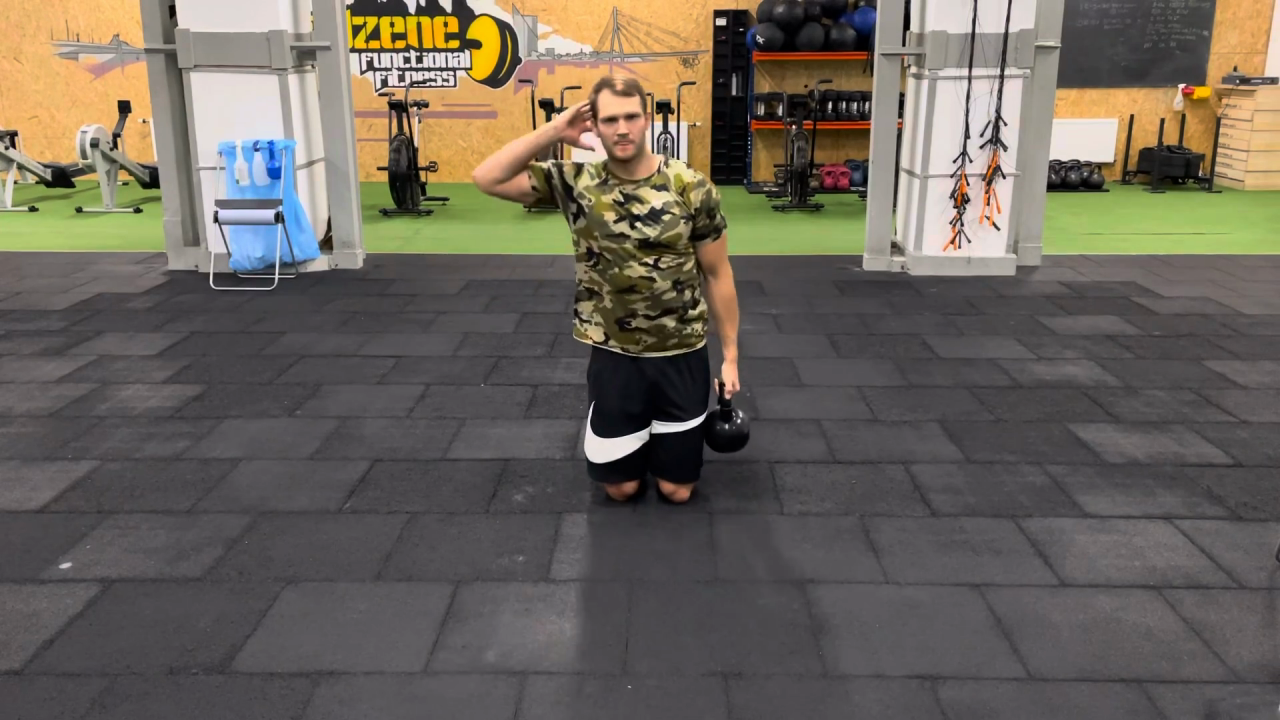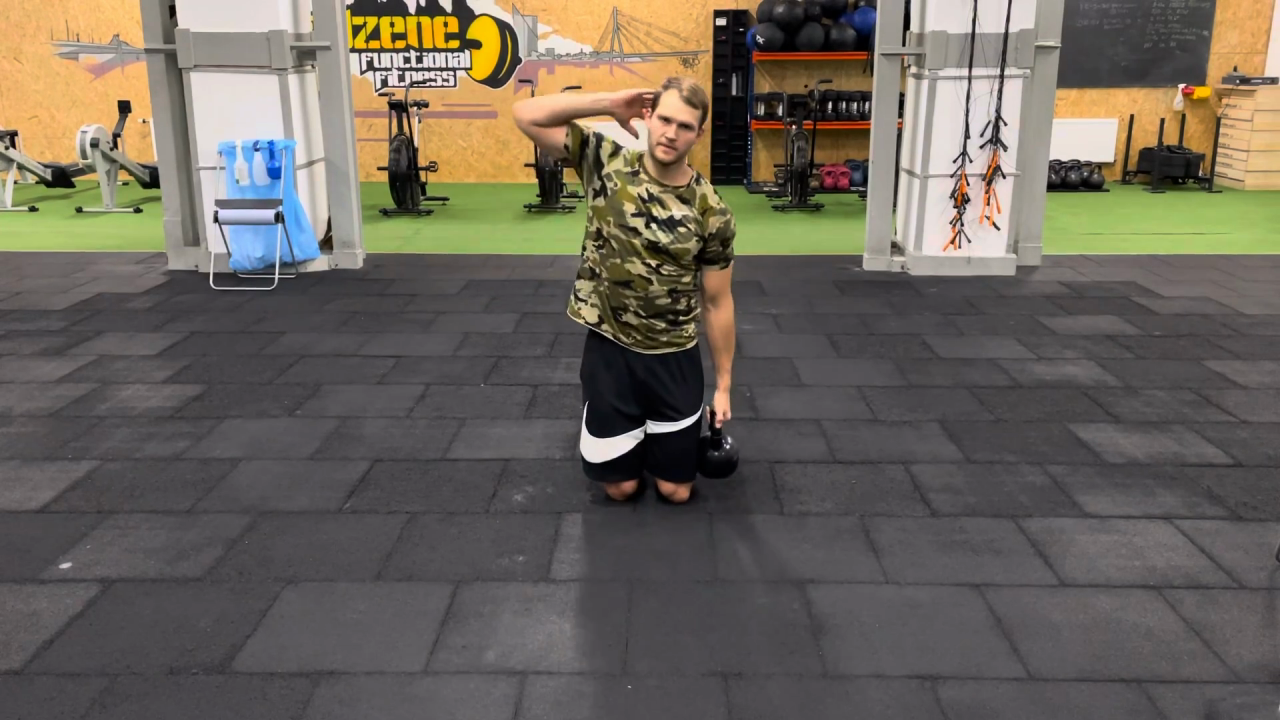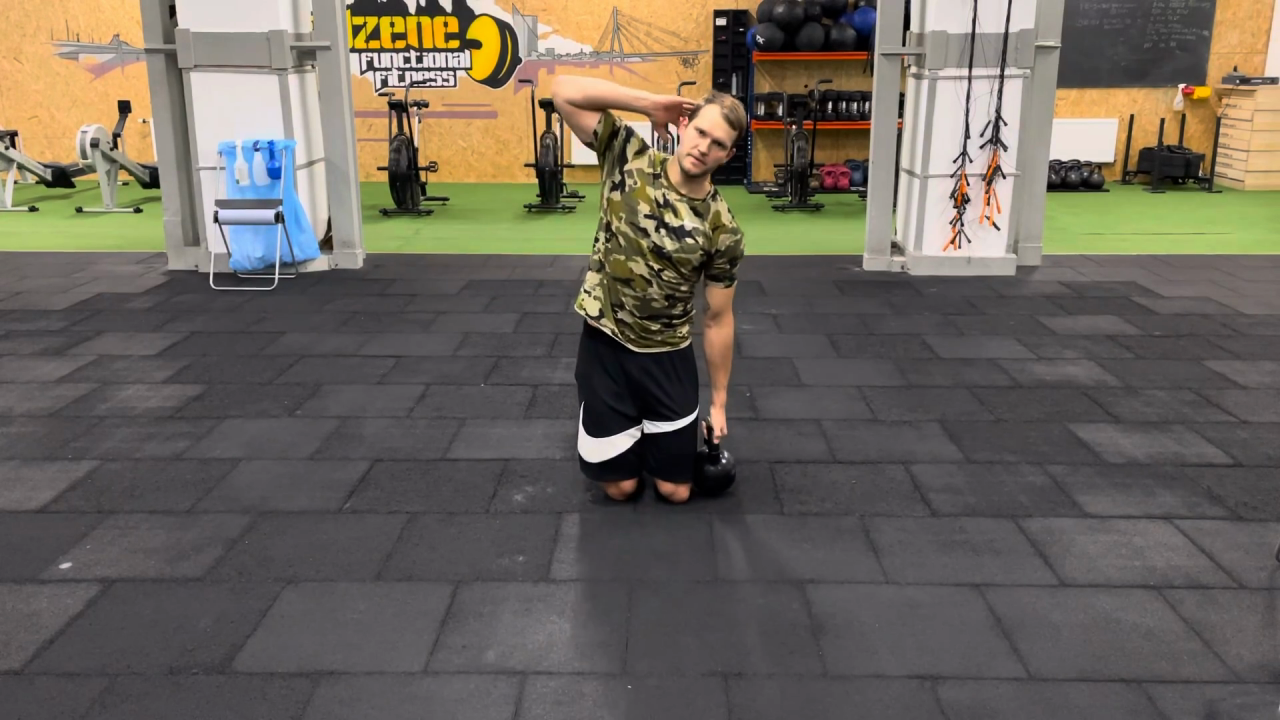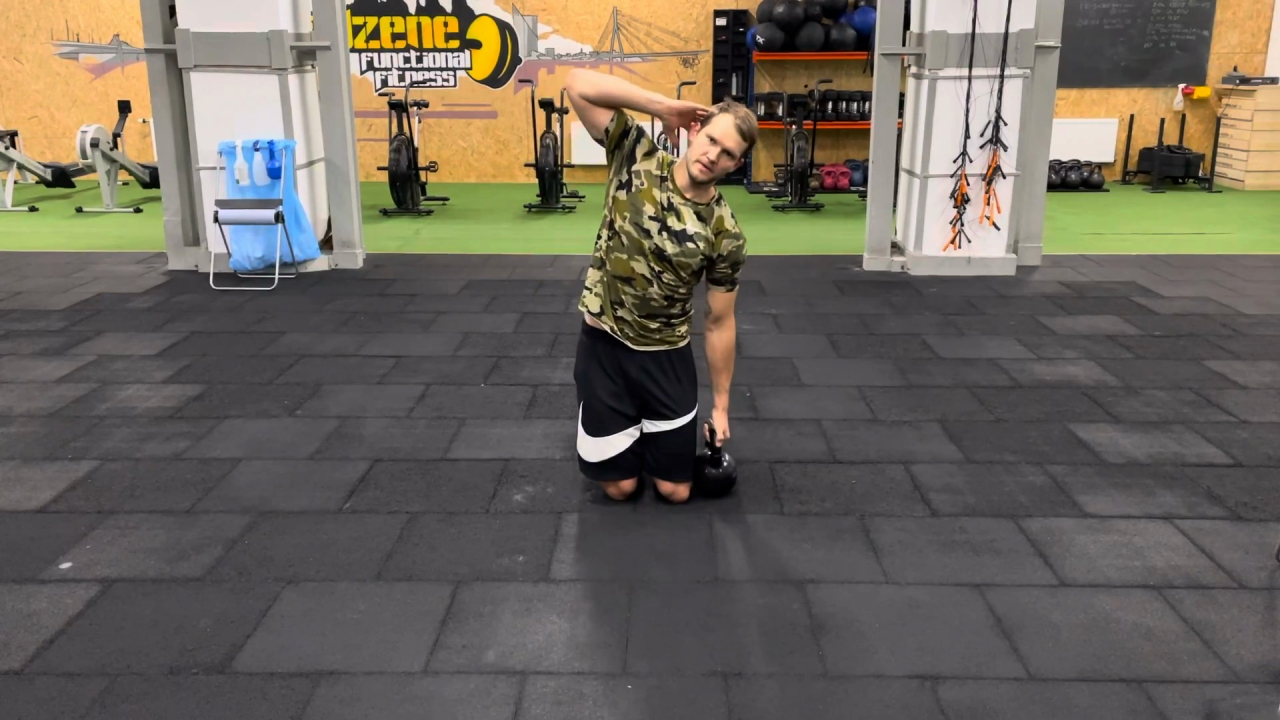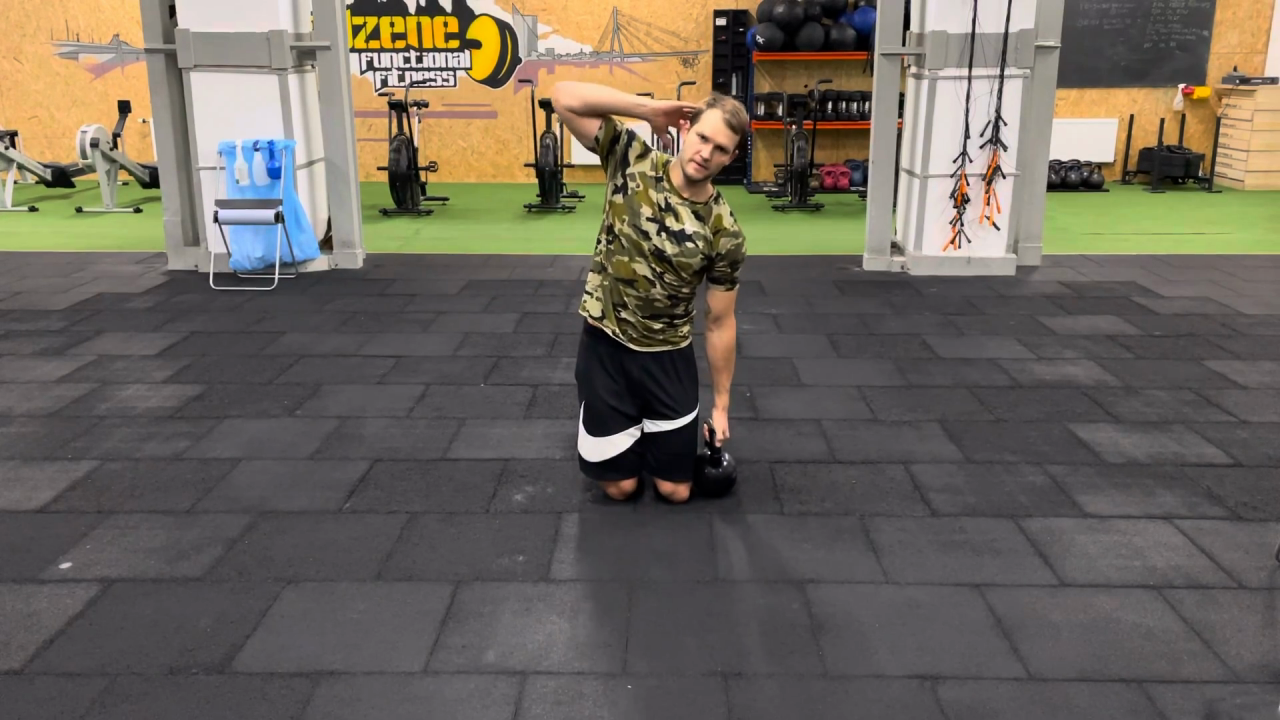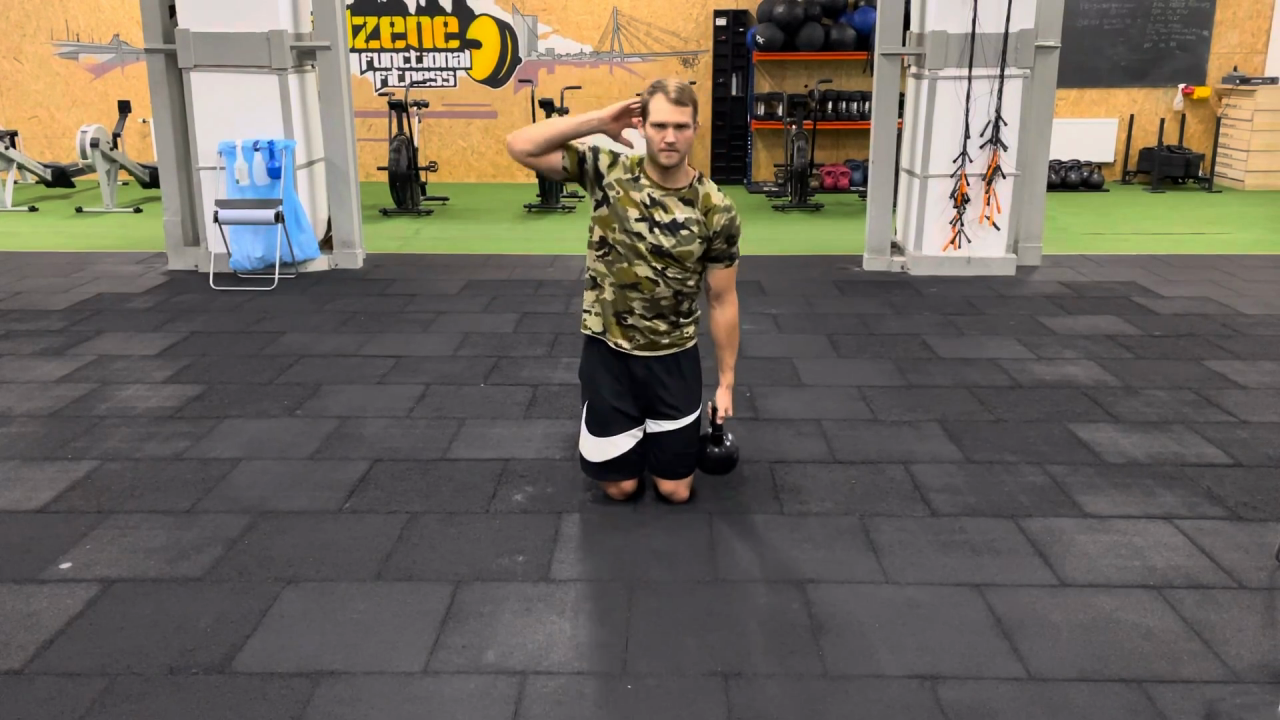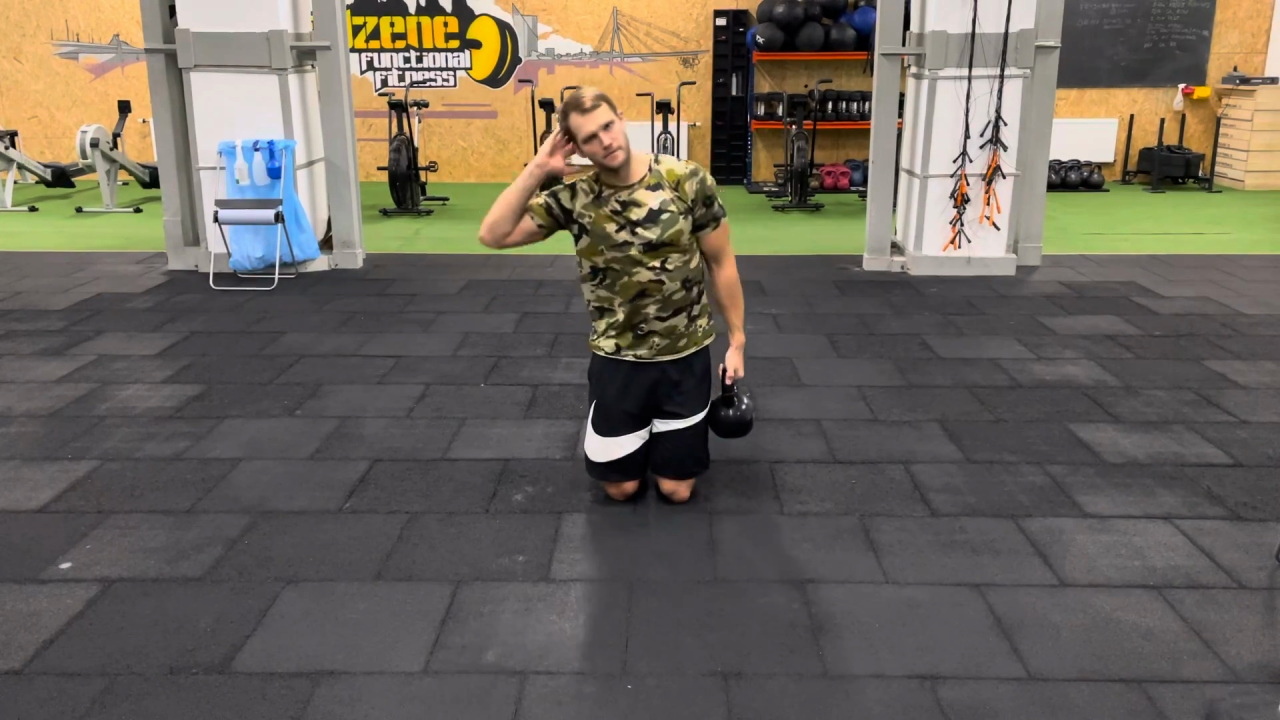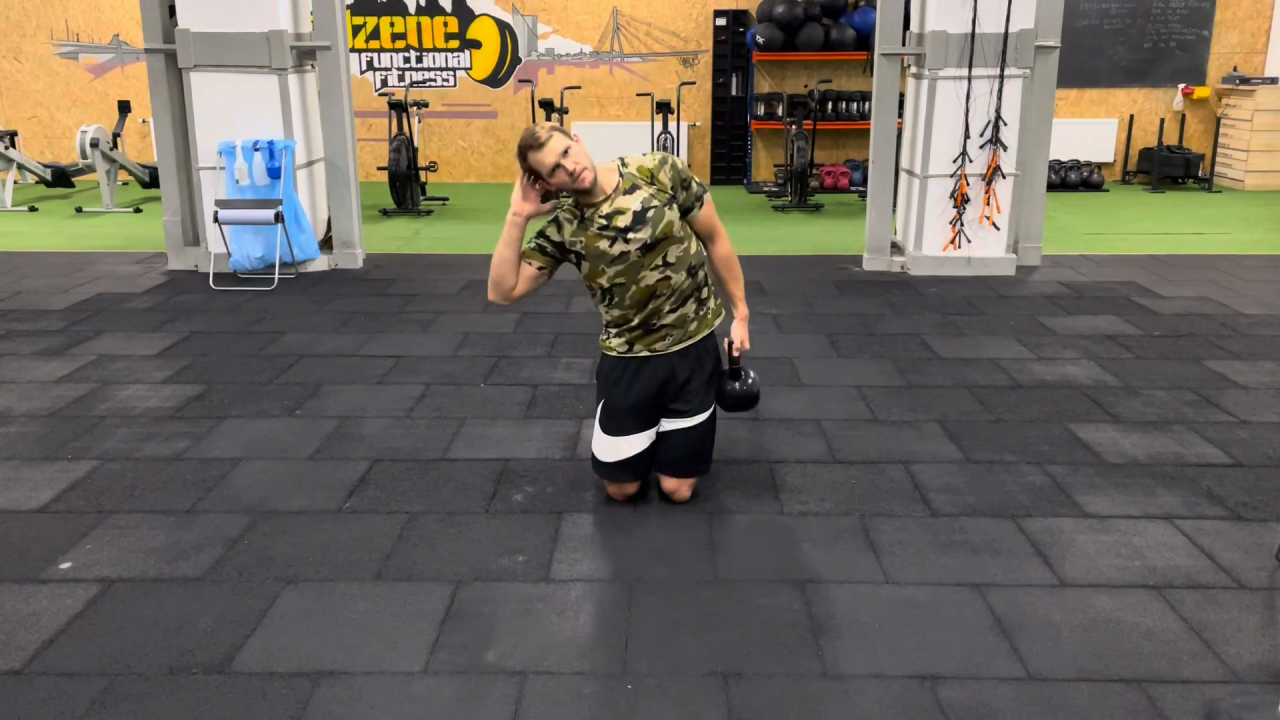
dt=0.3s
person 1, frame 1
left shoulder: (692, 189)
right shoulder: (575, 181)
left elbow: (718, 276)
right elbow: (486, 179)
left wrist: (730, 356)
right wrist: (555, 131)
left hip: (681, 355)
right hip: (614, 355)
left knee: (676, 490)
right knee: (620, 487)
left ankle: (661, 436)
right ankle: (635, 432)
person 1, frame 2
left shoulder: (712, 212)
right shoulder: (605, 161)
left elbow: (717, 302)
right elbow: (525, 115)
left wrist: (723, 385)
right wrist: (610, 104)
left hip: (673, 355)
right hip: (609, 347)
left knee: (676, 490)
right knee: (620, 487)
left ankle: (662, 434)
right ankle: (632, 432)
person 1, frame 3
left shoulder: (722, 230)
right shoulder: (628, 158)
left elbow: (718, 319)
right elbow: (563, 91)
left wrist: (719, 400)
right wrist: (650, 104)
left hip: (666, 355)
right hip: (604, 345)
left knee: (676, 490)
right knee: (620, 487)
left ankle: (652, 433)
right ankle: (626, 431)
person 1, frame 4
left shoulder: (725, 235)
right shoulder: (636, 157)
left elbow: (720, 323)
right elbow: (577, 84)
left wrist: (721, 405)
right wrist: (663, 107)
left hip: (665, 354)
right hip: (603, 344)
left knee: (675, 490)
right knee: (619, 486)
left ankle: (652, 431)
right ankle: (627, 429)
person 1, frame 5
left shoulder: (724, 233)
right shoulder: (632, 160)
left elbow: (720, 322)
right elbow: (563, 97)
left wrist: (721, 403)
right wrist: (649, 109)
left hip: (666, 355)
right hip: (605, 345)
left knee: (676, 490)
right knee: (619, 486)
left ankle: (649, 430)
right ankle: (626, 430)
person 1, frame 6
left shoulder: (716, 211)
right shoulder: (606, 169)
left elbow: (722, 302)
right elbow: (519, 147)
left wrist: (725, 383)
right wrist: (600, 122)
left hip: (673, 357)
right hip: (608, 352)
left knee: (676, 490)
right knee: (620, 487)
left ankle: (658, 433)
right ankle: (632, 430)
person 1, frame 7
left shoulder: (687, 180)
right shoulder: (573, 197)
left elbow: (721, 262)
right elbow: (492, 236)
left wrist: (736, 340)
right wrist: (539, 169)
left hip: (685, 356)
right hip: (618, 358)
left knee: (676, 489)
right knee: (619, 487)
left ankle: (661, 433)
right ankle: (637, 432)
person 1, frame 8
left shoulder: (661, 172)
right shoulder: (562, 228)
left elbow: (715, 239)
right elbow: (502, 291)
left wrist: (740, 311)
right wrist: (518, 215)
left hip: (693, 348)
right hip: (627, 358)
left knee: (677, 489)
right knee: (621, 488)
left ankle: (667, 434)
right ankle: (643, 430)
